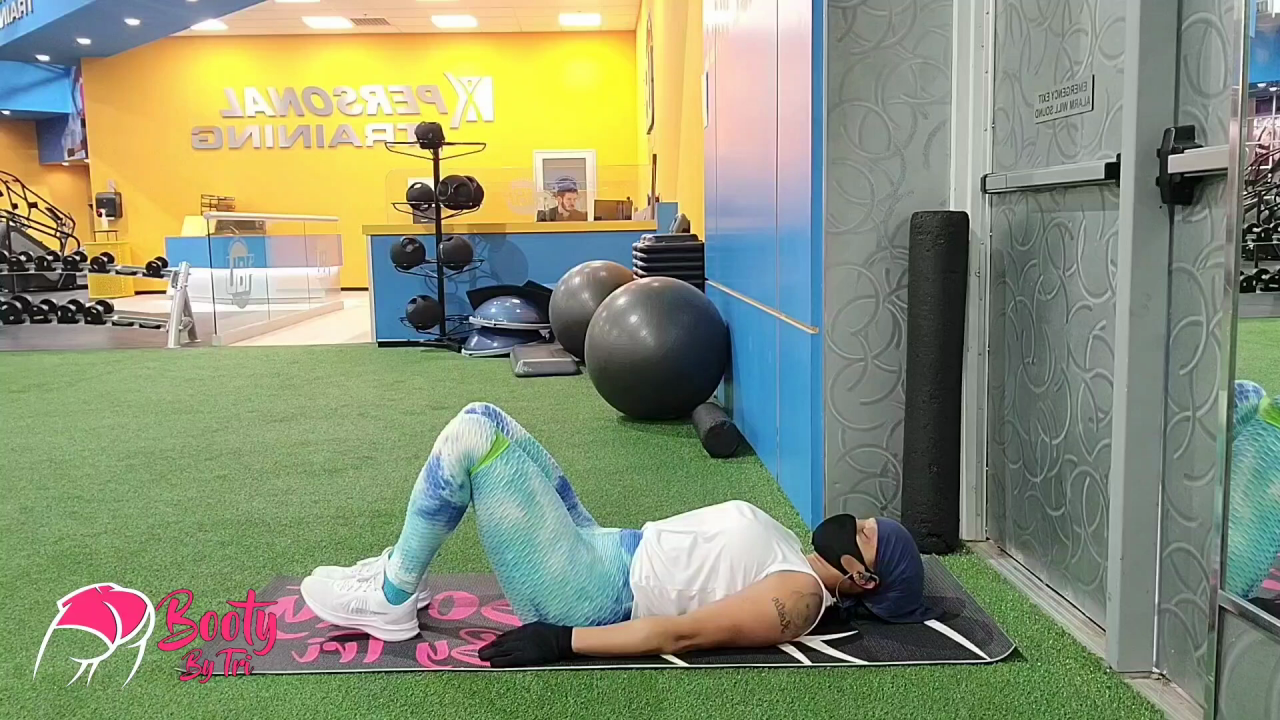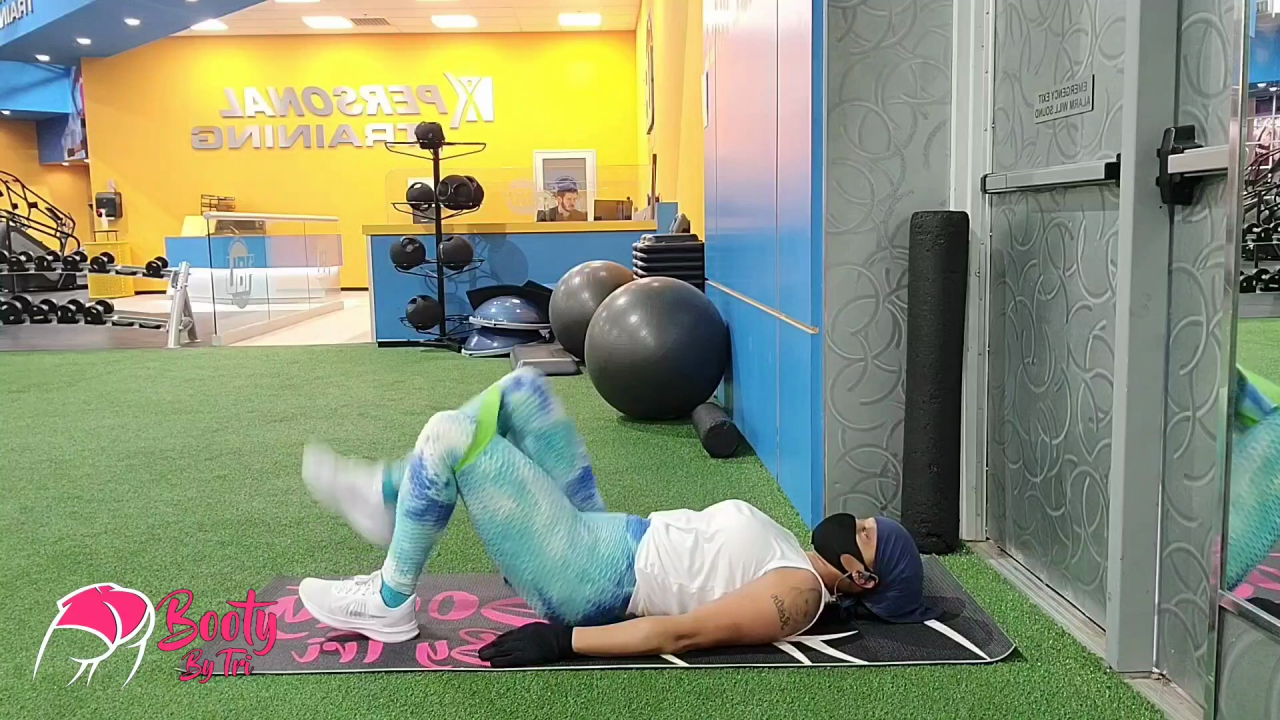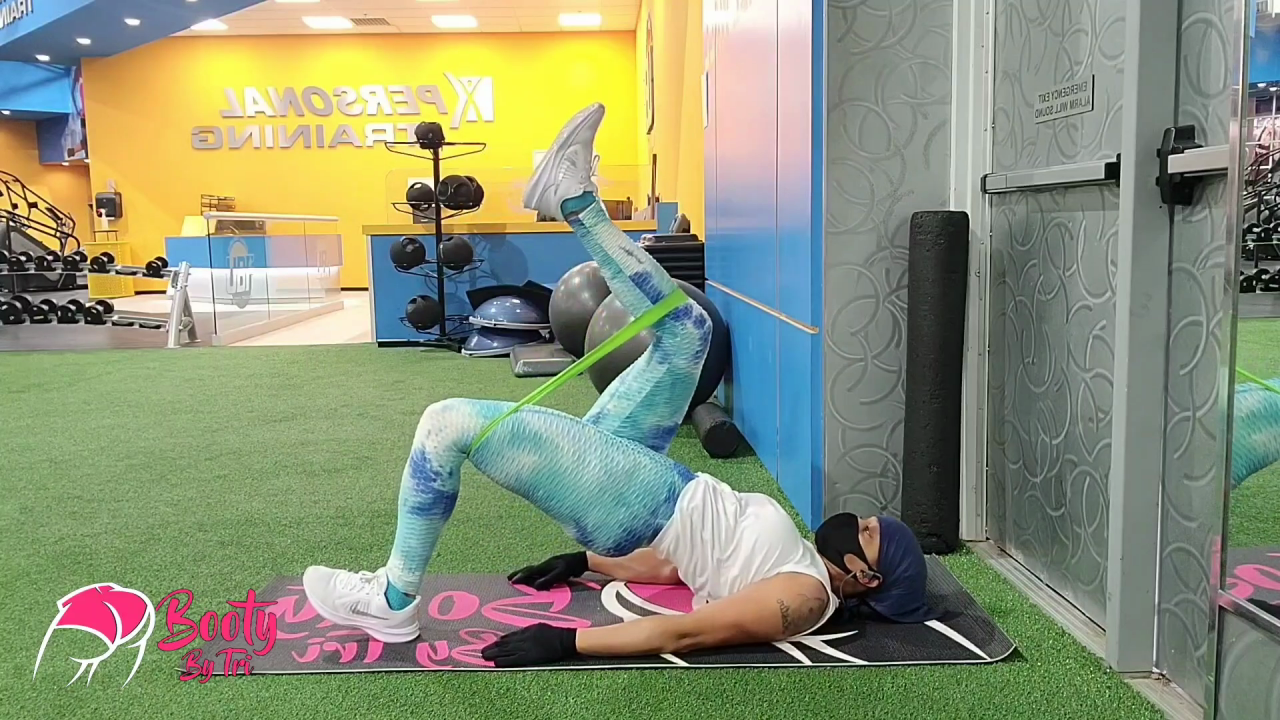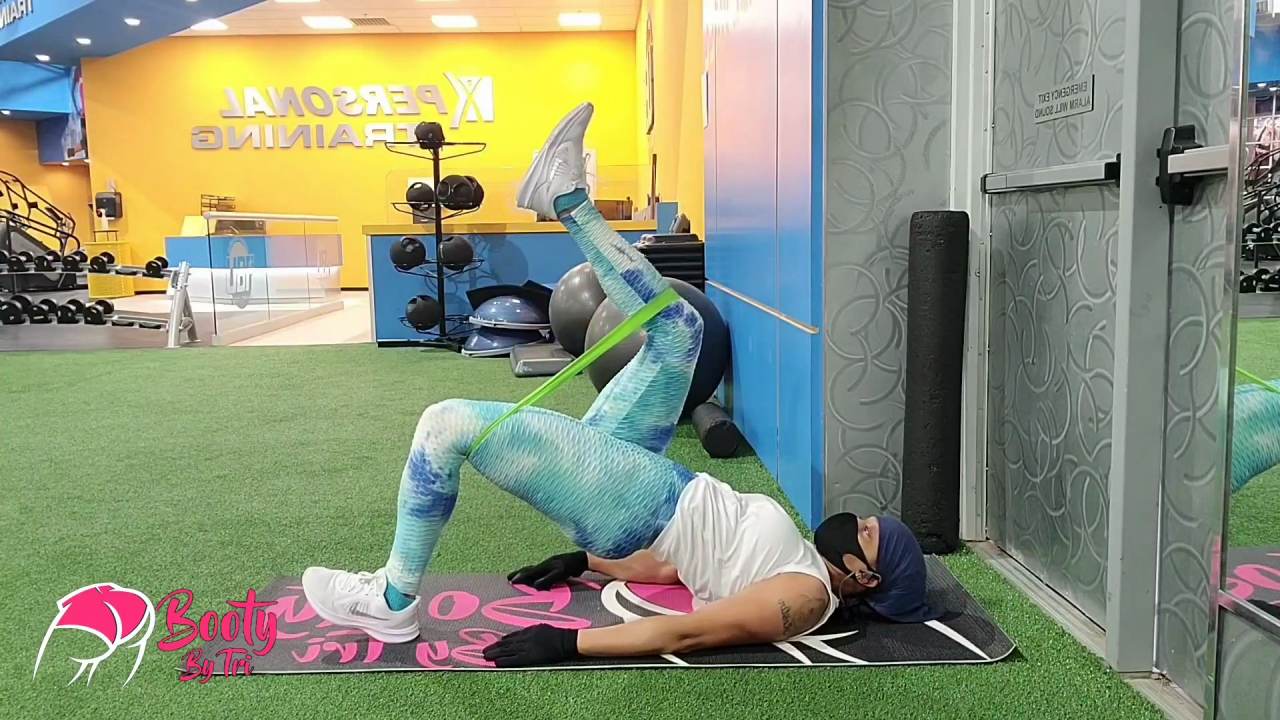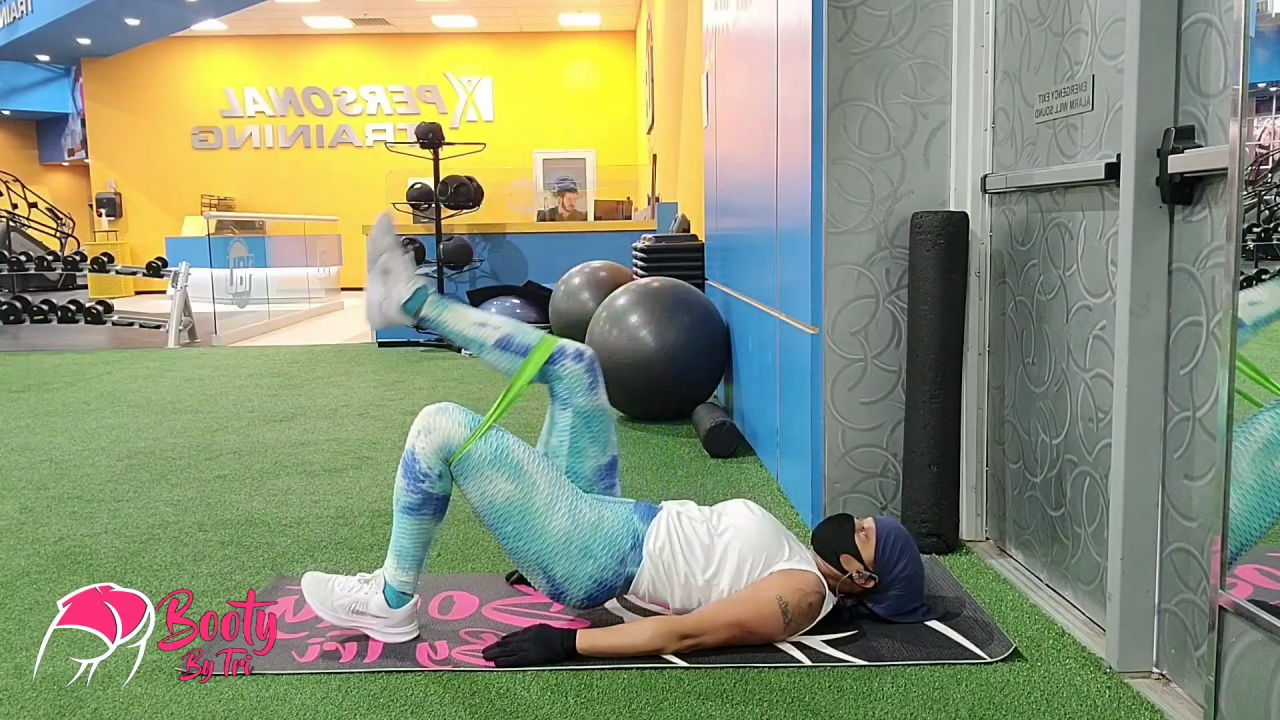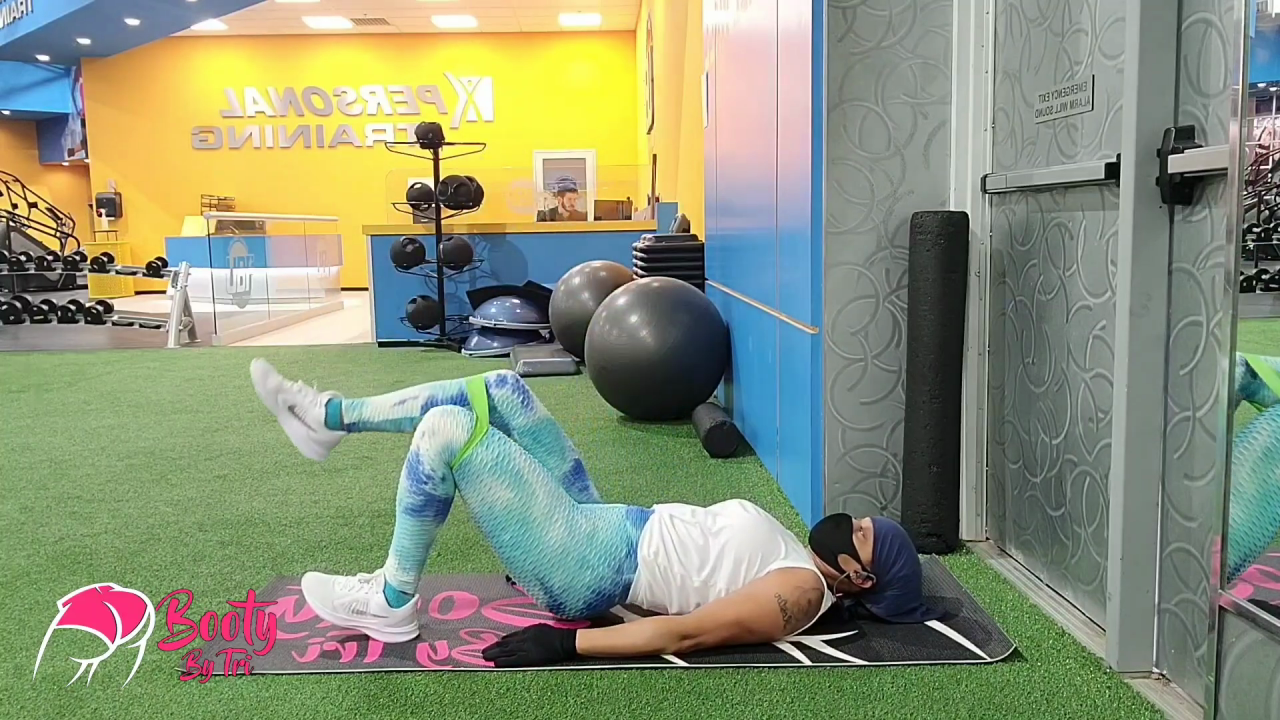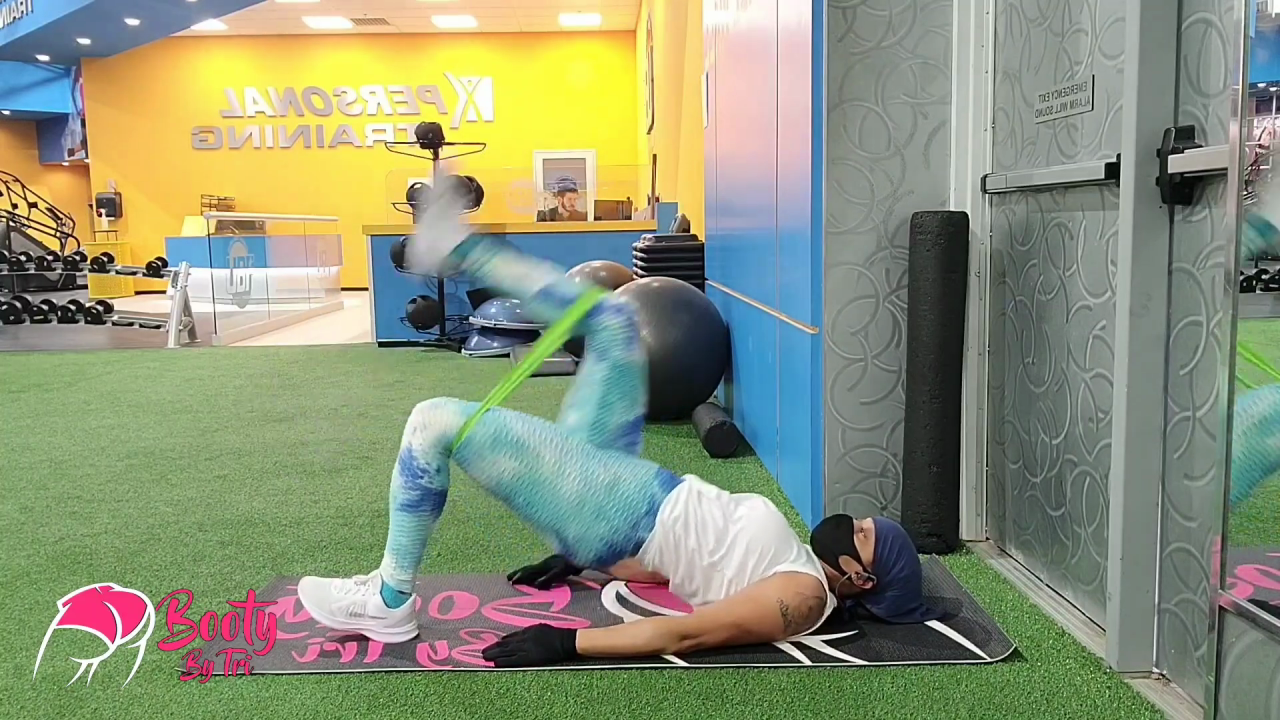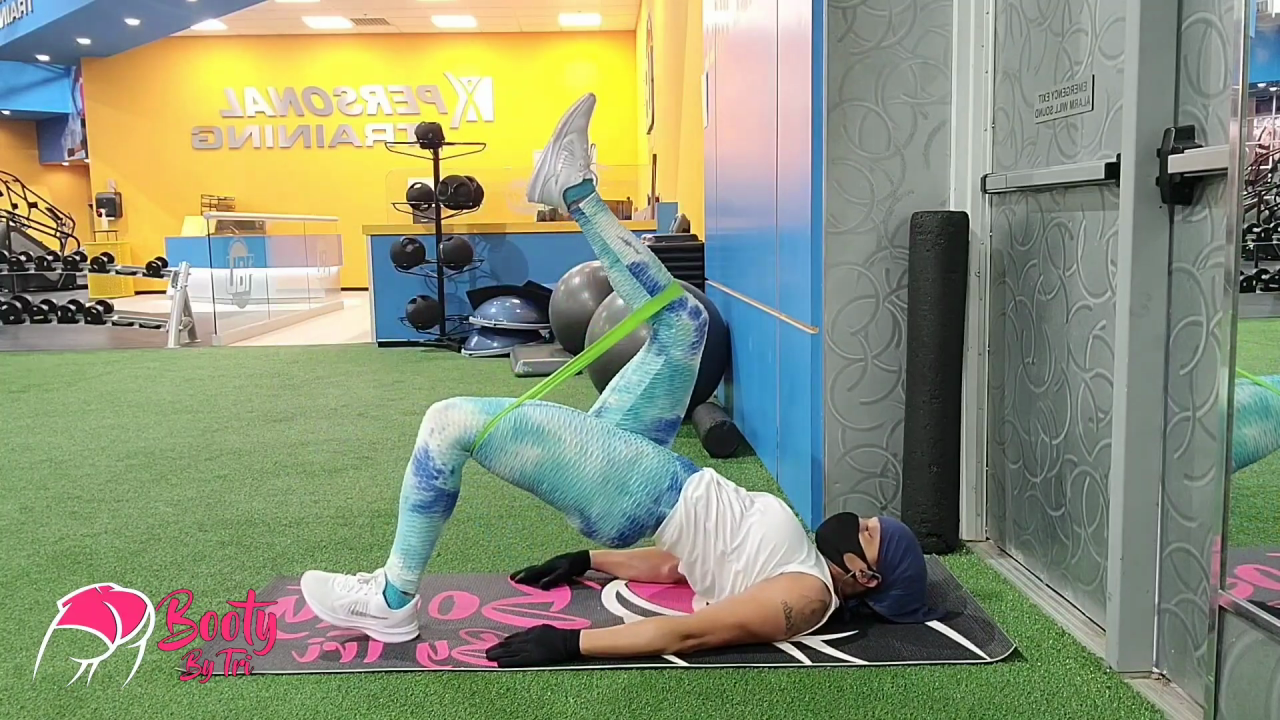
dt=0.7s
person 1, frame 1
left shoulder: (796, 600)
right shoulder: (786, 553)
left elbow: (678, 633)
left wrist: (561, 641)
left hip: (579, 590)
right hip: (600, 549)
left knee: (470, 437)
right knee: (484, 418)
left ankle: (389, 601)
right ankle: (402, 565)
person 1, frame 2
left shoulder: (796, 596)
right shoulder: (787, 556)
left elbow: (680, 631)
left wrist: (562, 641)
left hip: (584, 575)
right hip: (605, 535)
left knee: (449, 434)
right knee: (520, 389)
left ankle: (388, 603)
right ankle: (386, 499)
person 1, frame 3
left shoulder: (805, 598)
right shoulder: (800, 560)
left elbow: (681, 634)
left wrist: (566, 640)
right wrist: (584, 561)
left hip: (631, 500)
right hip: (637, 483)
left knee: (448, 423)
right knee: (687, 328)
left ankle: (391, 603)
right ankle: (573, 198)
person 1, frame 4
left shoulder: (806, 599)
right shoulder: (798, 561)
left elbow: (683, 633)
left wrist: (567, 642)
right wrist: (584, 561)
left hip: (629, 502)
right hip: (630, 477)
left knee: (446, 424)
right knee: (678, 326)
left ankle: (392, 604)
right ankle: (566, 199)
person 1, frame 5
left shoulder: (800, 598)
right shoulder: (794, 559)
left elbow: (686, 632)
left wrist: (569, 643)
left hip: (588, 558)
right hip: (607, 520)
left knee: (441, 426)
right knee: (572, 363)
left ankle: (389, 607)
right ankle: (408, 299)
person 1, frame 6
left shoulder: (799, 594)
right shoulder: (789, 555)
left elbow: (682, 632)
left wrist: (567, 645)
left hip: (581, 567)
right hip: (599, 524)
left knee: (446, 428)
right knee: (500, 391)
left ankle: (389, 605)
right ankle: (327, 415)
person 1, frame 7
left shoulder: (800, 595)
right shoulder: (802, 560)
left elbow: (683, 630)
left wrist: (568, 643)
right wrist: (576, 562)
left hip: (609, 513)
right hip: (626, 488)
left knee: (436, 419)
right knee: (614, 314)
left ankle: (389, 611)
right ankle: (455, 246)
person 1, frame 8
left shoulder: (807, 597)
right shoulder: (802, 557)
left elbow: (686, 634)
left wrist: (571, 643)
right wrist: (586, 561)
left hip: (628, 492)
right hip: (641, 470)
left knee: (450, 422)
right knee: (684, 320)
left ankle: (391, 604)
right ankle: (573, 189)
